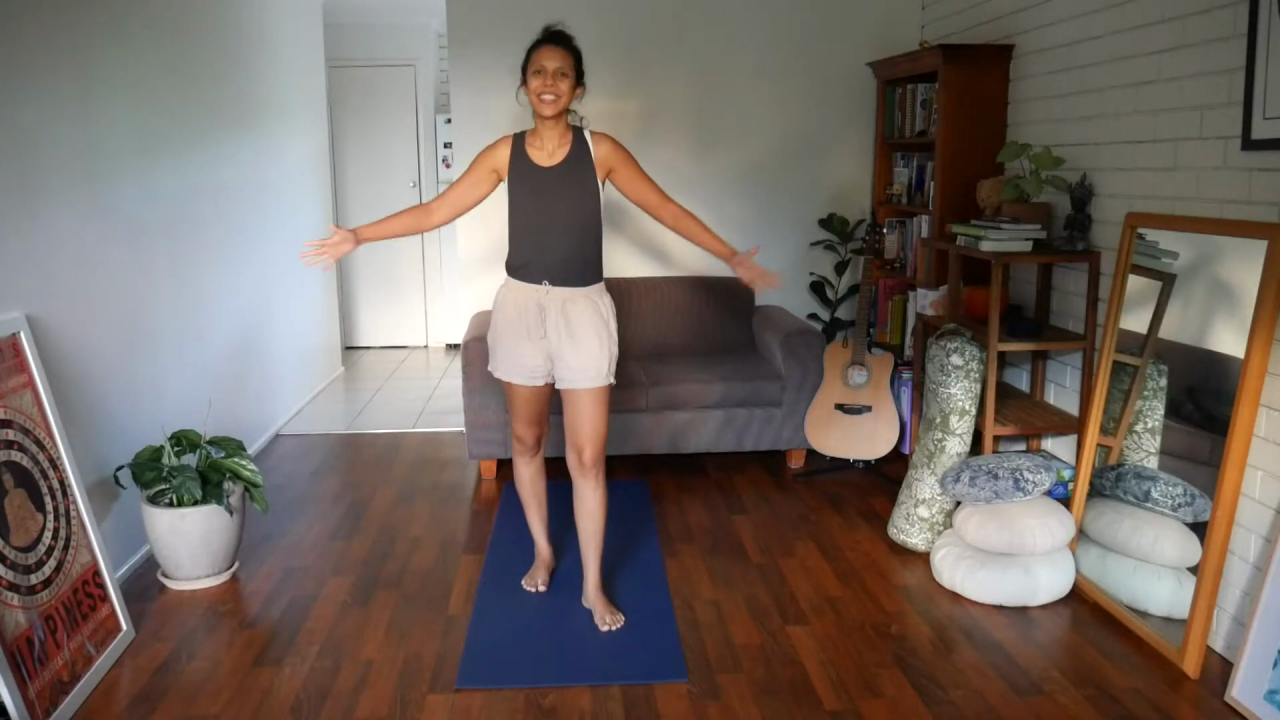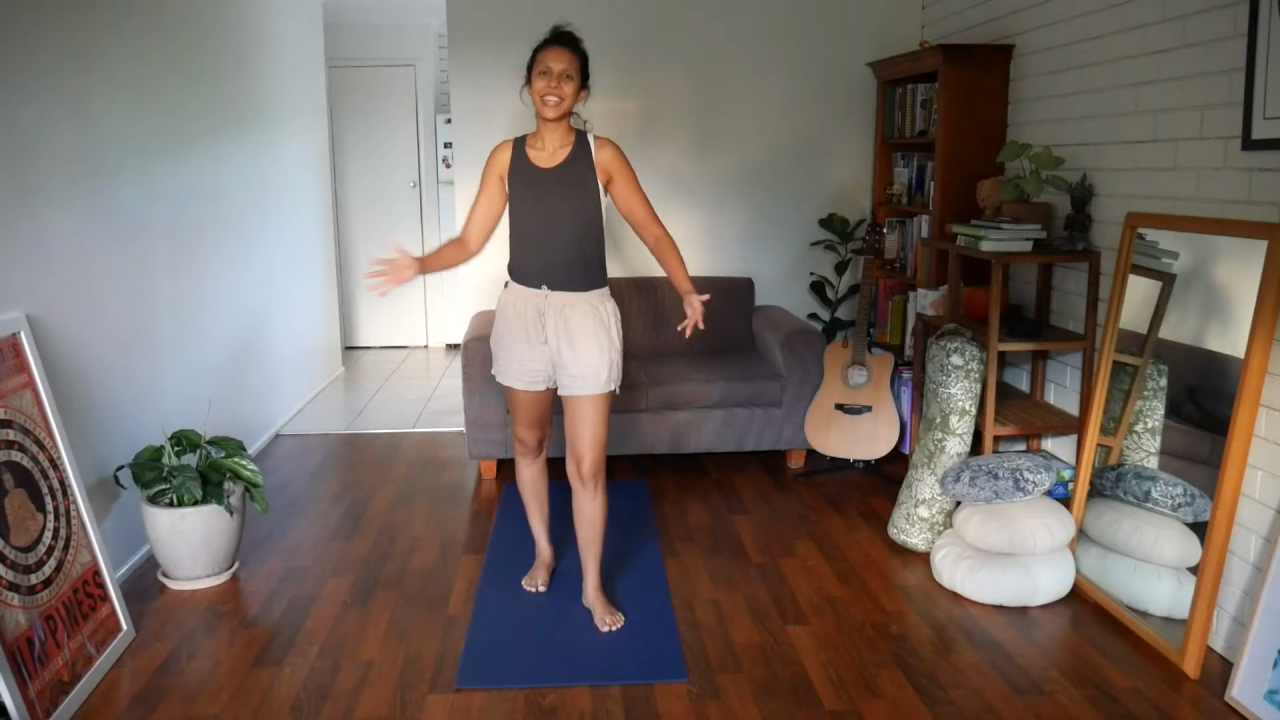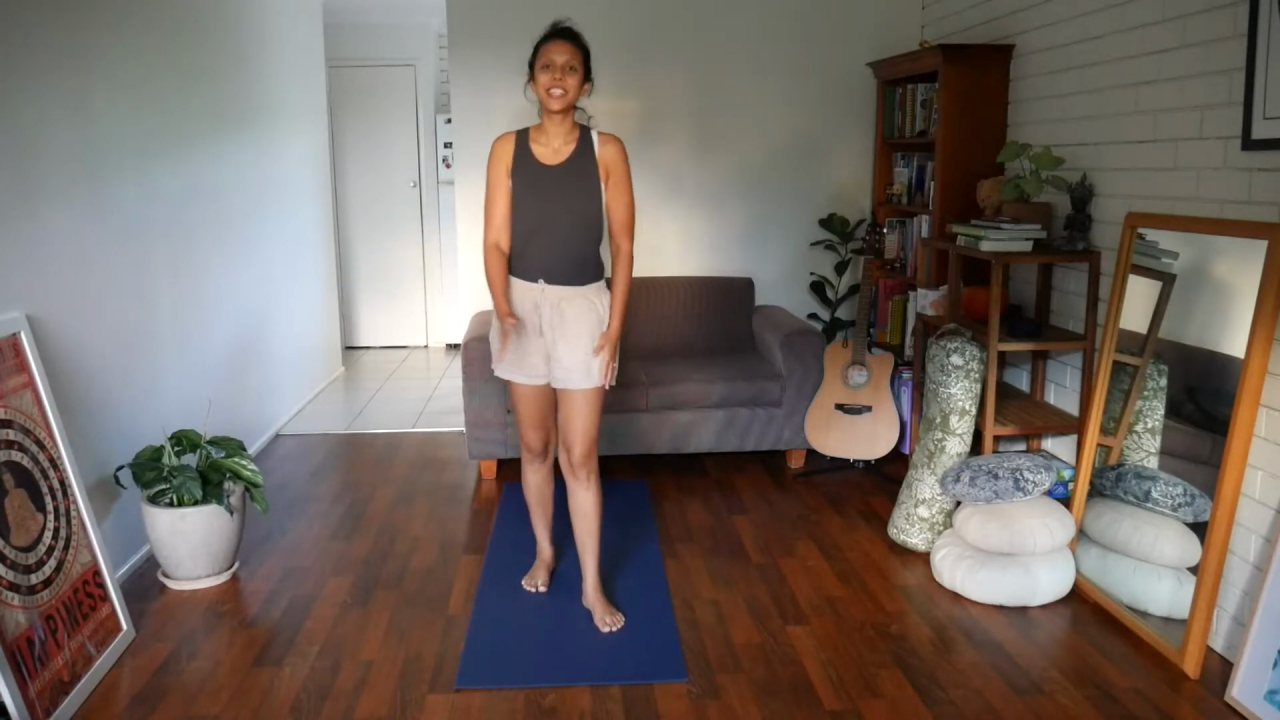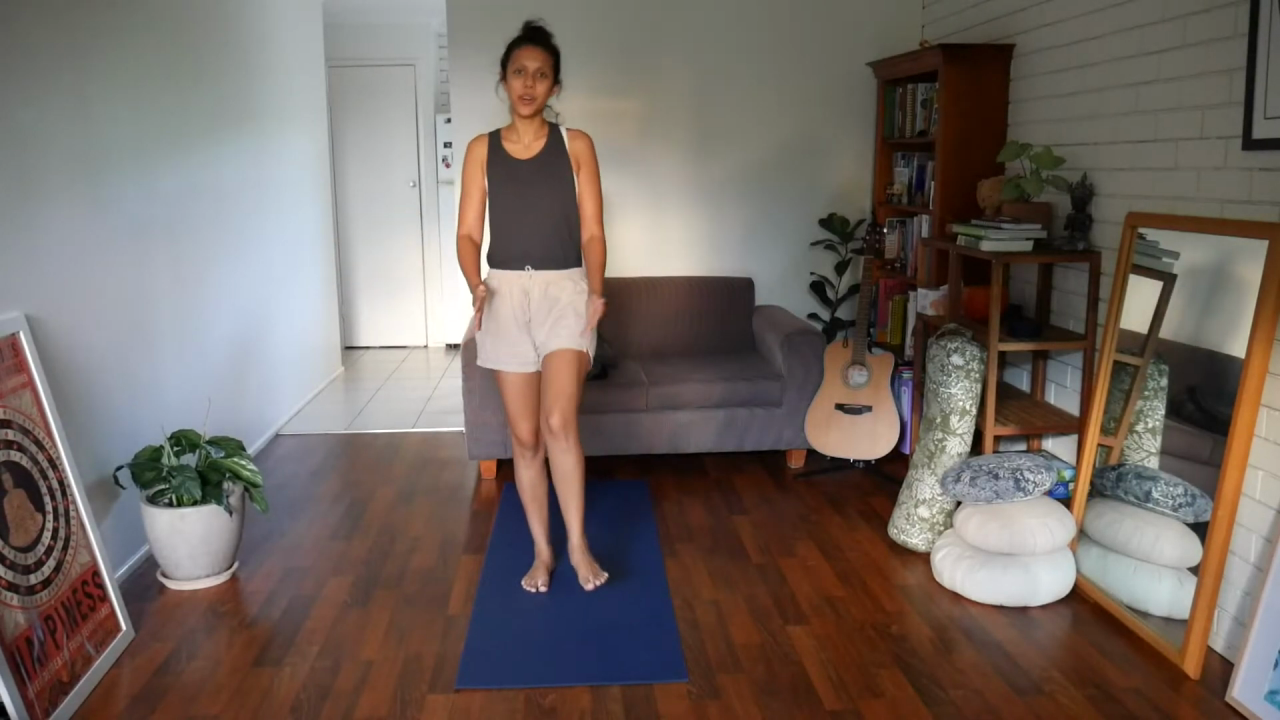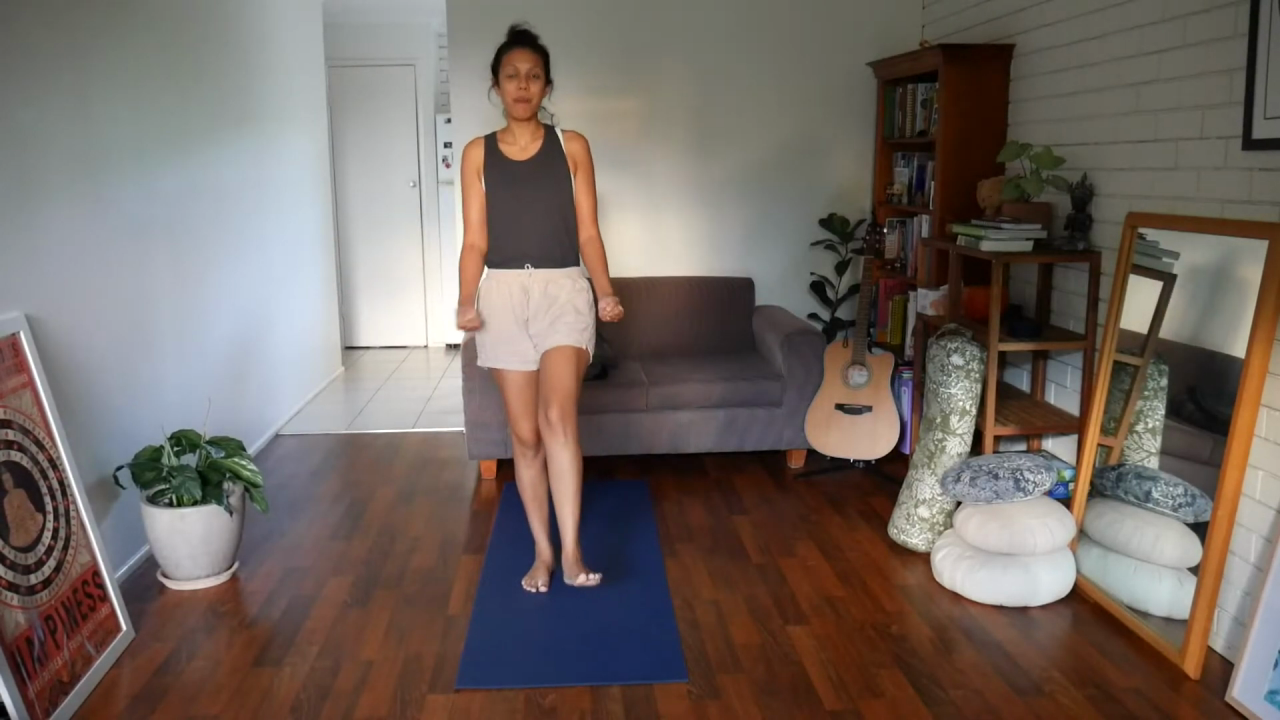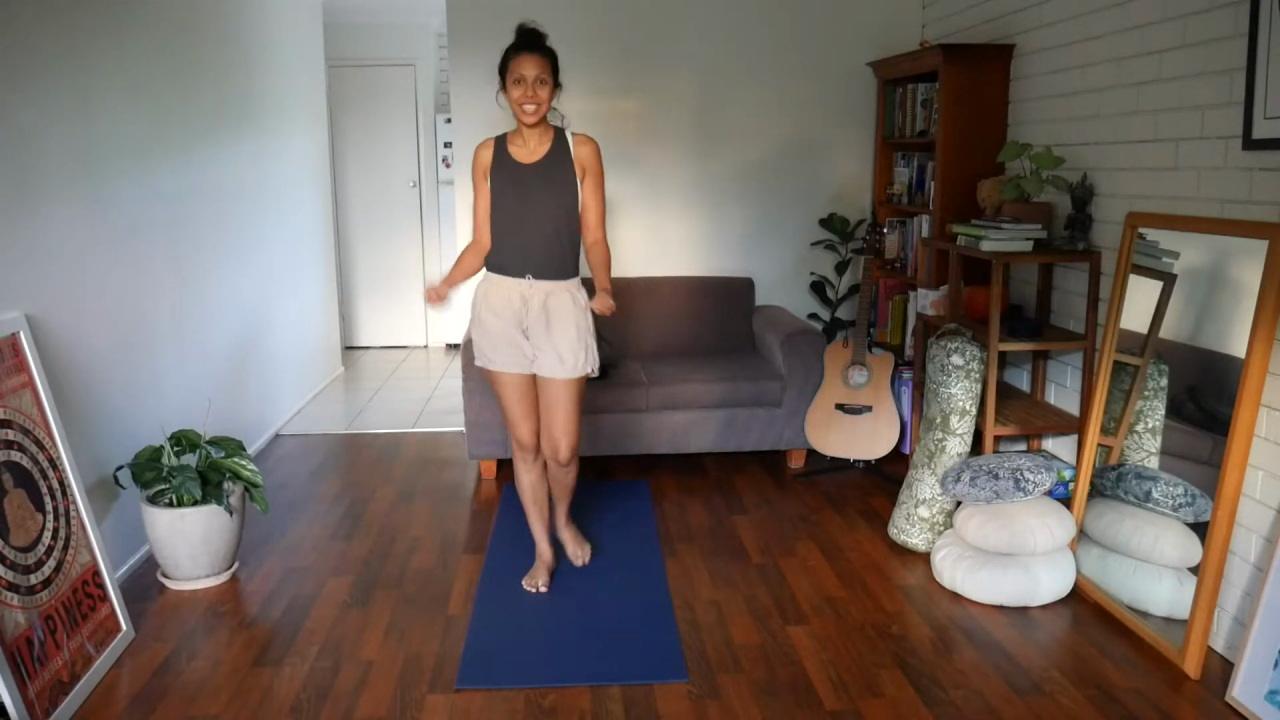
dt=0.5s
person 1, frame 1
left shoulder: (601, 149)
right shoulder: (504, 153)
left elbow: (665, 208)
right elbow: (436, 210)
left wrist: (731, 256)
right wrist: (359, 235)
left hip: (583, 309)
right hip: (521, 308)
left knee: (588, 457)
right knee: (526, 441)
left ankle: (593, 586)
right ankle: (543, 552)
person 1, frame 2
left shoulder: (603, 154)
right shoulder: (505, 157)
left elbow: (651, 230)
right elbow: (470, 240)
left wrist: (687, 291)
right wrist: (418, 264)
left hip: (586, 314)
right hip: (522, 313)
left knee: (586, 467)
right knee: (528, 444)
left ankle: (593, 586)
right ankle: (544, 552)
person 1, frame 3
left shoulder: (606, 150)
right shoulder: (507, 148)
left elbow: (623, 244)
right elbow: (496, 241)
left wrist: (614, 327)
right wrist: (503, 310)
left hip: (583, 307)
right hip: (523, 305)
left knee: (580, 457)
right knee: (534, 446)
left ankle: (593, 586)
right ankle: (545, 552)
person 1, frame 4
left shoulder: (576, 145)
right shoulder: (481, 150)
left elbow: (592, 232)
right elbow: (468, 233)
left wrist: (595, 288)
right wrist: (476, 284)
left hip: (565, 292)
right hip: (506, 296)
left knee: (559, 423)
right knee: (525, 436)
left ankle: (578, 544)
right ankle: (542, 550)
person 1, frame 5
left shoulder: (572, 147)
right shoulder: (478, 153)
left elbow: (587, 232)
right elbow: (474, 240)
left wrist: (606, 293)
right wrist: (466, 304)
left hip: (563, 291)
right hip: (503, 296)
left knee: (560, 417)
right knee: (525, 435)
left ankle: (572, 553)
right ankle: (543, 550)
person 1, frame 6
left shoulder: (582, 150)
right shoulder: (487, 154)
left elbow: (594, 235)
right elbow: (483, 240)
left wrist: (603, 289)
right wrist: (446, 283)
left hip: (561, 303)
right hip: (500, 303)
left knee: (562, 447)
right knee: (526, 440)
left ankle: (562, 519)
right ankle: (542, 550)
